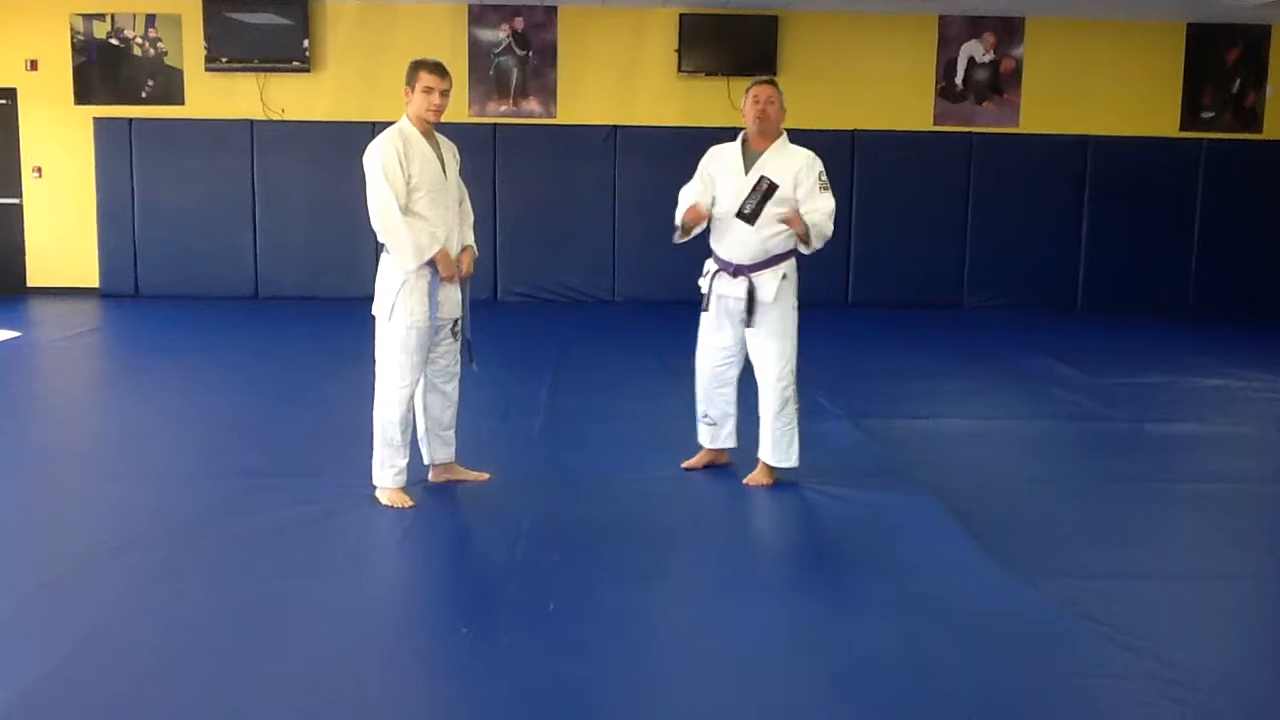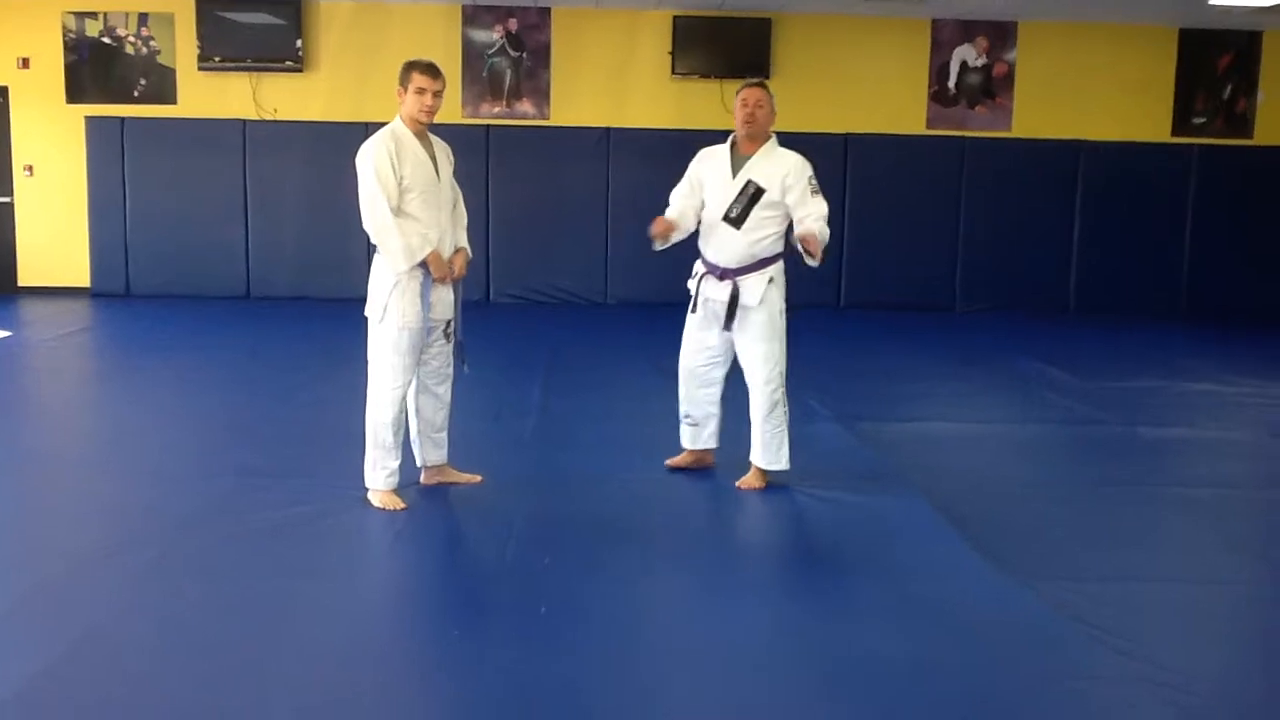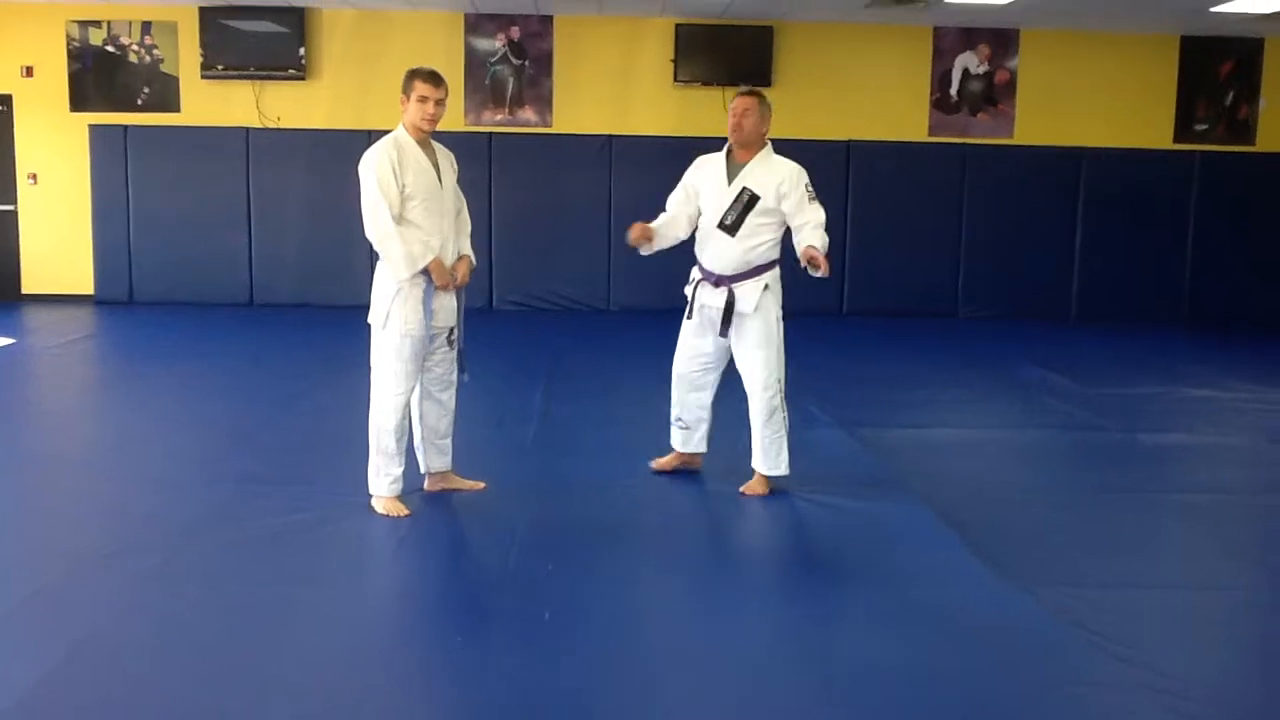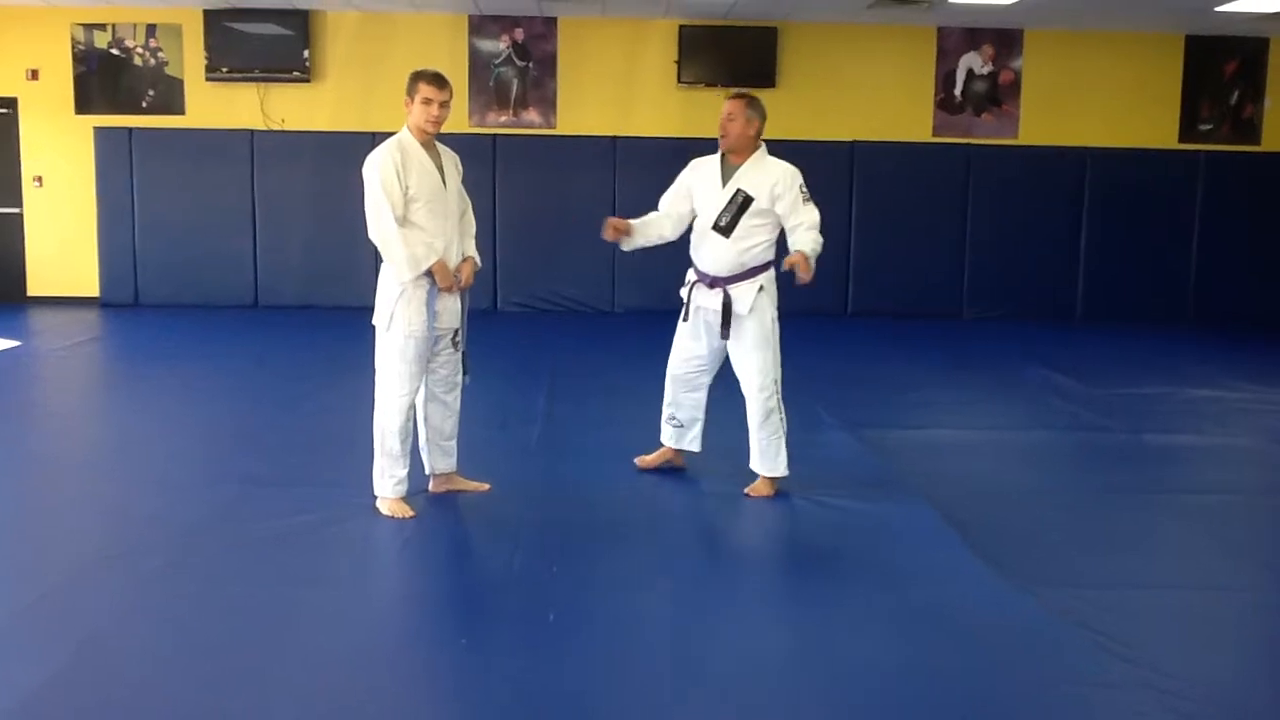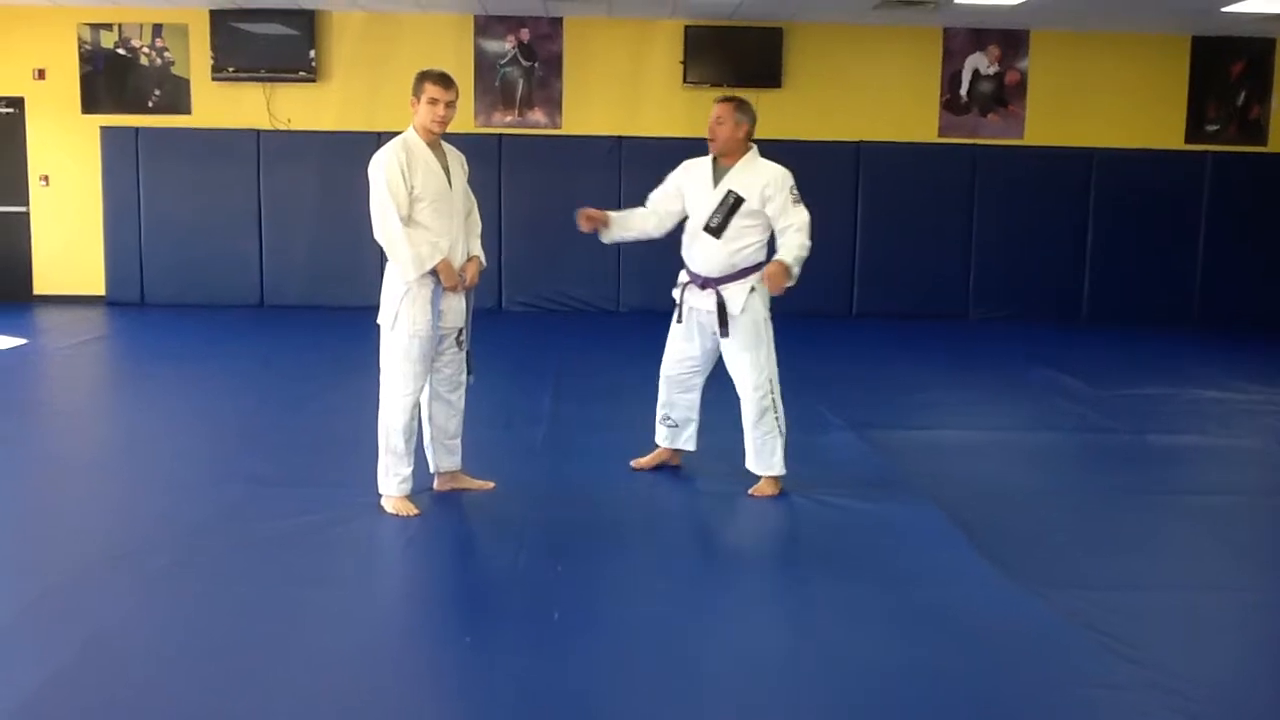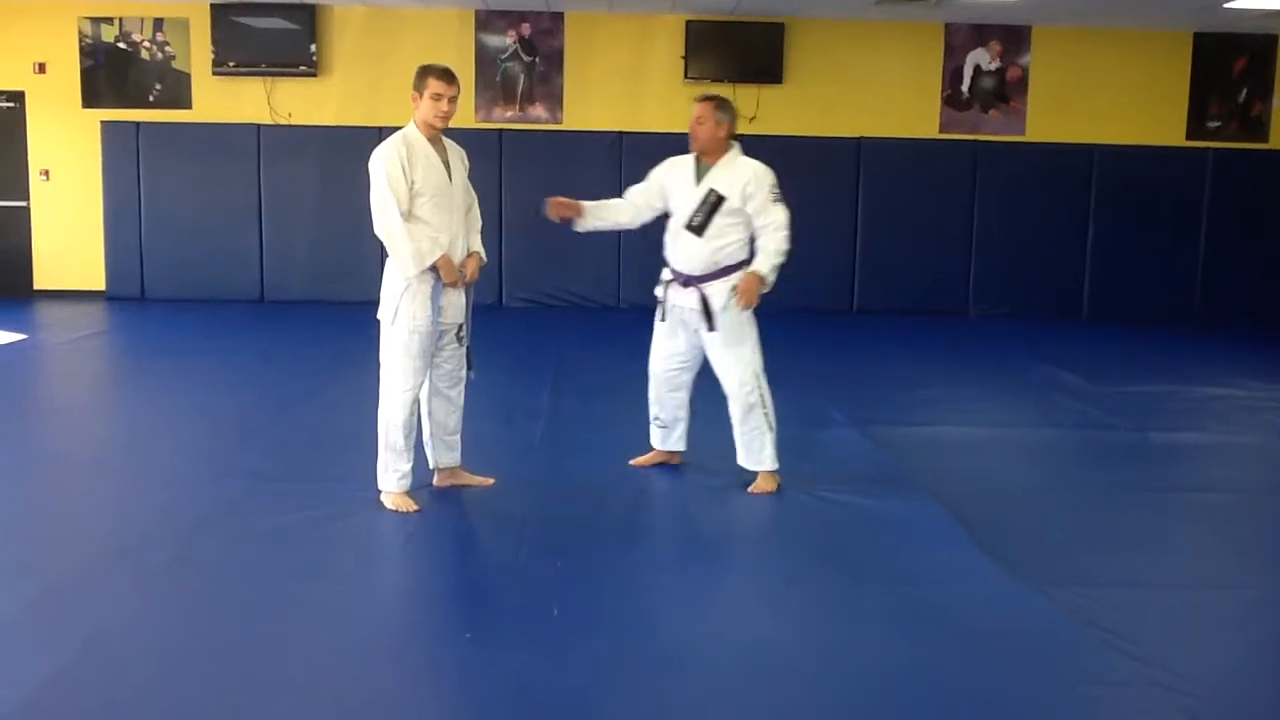
dt=0.1s
person 1, frame 1
left shoulder: (447, 148)
right shoulder: (389, 146)
right elbow: (388, 217)
left wrist: (466, 249)
right wrist: (435, 255)
left hip: (446, 280)
right hip: (408, 278)
left knee: (444, 376)
right knee: (399, 383)
left ankle: (442, 462)
right ankle: (389, 480)
person 1, frame 2
left shoulder: (441, 149)
right shoulder: (381, 147)
left elbow: (454, 206)
right elbow: (379, 218)
left wrist: (459, 250)
right wrist: (427, 257)
left hip: (439, 281)
right hip: (401, 279)
left knee: (437, 378)
right knee: (391, 384)
left ankle: (434, 464)
right ankle: (380, 482)
person 1, frame 3
left shoulder: (444, 157)
right shoulder: (384, 155)
left elbow: (458, 214)
right elbow: (381, 226)
left wrist: (463, 257)
right wrist: (429, 264)
left hip: (443, 289)
right hip: (403, 287)
left knee: (441, 385)
right knee: (394, 391)
left ankle: (438, 470)
right ankle: (384, 488)
person 1, frame 4
left shoulder: (449, 159)
right shoulder: (387, 157)
left elbow: (463, 215)
right elbow: (384, 227)
left wrist: (468, 259)
right wrist: (432, 266)
left hip: (448, 290)
right hip: (408, 289)
left knee: (446, 386)
right knee: (398, 393)
left ankle: (443, 471)
right ankle: (389, 489)
person 1, frame 5
left shoulder: (455, 158)
right shoulder: (393, 157)
left elbow: (469, 215)
right elbow: (389, 227)
left wrist: (474, 258)
right wrist: (437, 265)
left hip: (453, 290)
right hip: (413, 288)
left knee: (450, 385)
right knee: (403, 391)
left ankle: (448, 469)
right ankle: (394, 487)
person 1, frame 6
left shoulder: (456, 153)
right shoulder: (393, 152)
left elbow: (469, 211)
right elbow: (389, 222)
left wrist: (474, 254)
right wrist: (437, 261)
left hip: (453, 285)
right hip: (413, 284)
left knee: (449, 381)
right knee: (402, 387)
left ankle: (447, 466)
right ankle: (392, 483)
person 2, frame 1
left shoulder: (801, 161)
right shoulder: (717, 157)
left elbow: (820, 215)
right elbow: (689, 202)
left wrist: (805, 230)
right wrist: (691, 215)
left hip: (770, 283)
right hip: (721, 280)
left knee: (774, 375)
right knee: (712, 367)
left ankle: (770, 460)
right ankle: (716, 447)
person 2, frame 2
left shoulder: (790, 165)
right shoulder: (707, 159)
left elbow: (813, 220)
right elbow: (683, 210)
left wrist: (812, 240)
right wrist: (667, 226)
left hip: (758, 286)
right hip: (709, 283)
left knee: (764, 378)
right knee: (696, 367)
left ankle: (761, 463)
right ankle: (699, 448)
person 2, frame 3
left shoulder: (785, 173)
right shoulder: (703, 167)
left elbow: (810, 225)
right elbow: (679, 219)
left wrist: (813, 251)
right wrist: (649, 233)
left hip: (755, 293)
right hip: (706, 289)
left knee: (763, 382)
right knee: (690, 370)
left ankle: (766, 469)
right ankle: (685, 450)
person 2, frame 4
left shoulder: (780, 175)
right shoulder: (698, 169)
left elbow: (805, 227)
right elbow: (668, 219)
left wrist: (803, 255)
right wrist: (629, 229)
left hip: (749, 295)
right hip: (701, 291)
left knee: (759, 384)
right knee: (684, 370)
left ankle: (768, 471)
right ankle: (674, 448)
person 2, frame 5
left shoulder: (771, 176)
right shoulder: (691, 171)
left elbow: (795, 231)
right elbow: (655, 217)
left wrist: (783, 265)
right wrist: (607, 220)
left hip: (742, 296)
right hip: (694, 293)
left knee: (755, 384)
right knee: (677, 372)
left ankle: (770, 471)
right ankle: (670, 448)
person 2, frame 6
left shoulder: (752, 174)
right shoulder: (673, 169)
left elbow: (774, 231)
right elbow: (632, 209)
left wrist: (759, 274)
right wrist: (579, 210)
left hip: (723, 294)
right hip: (677, 290)
left knee: (743, 380)
right knee: (666, 372)
left ankle: (764, 466)
right ankle: (668, 447)
